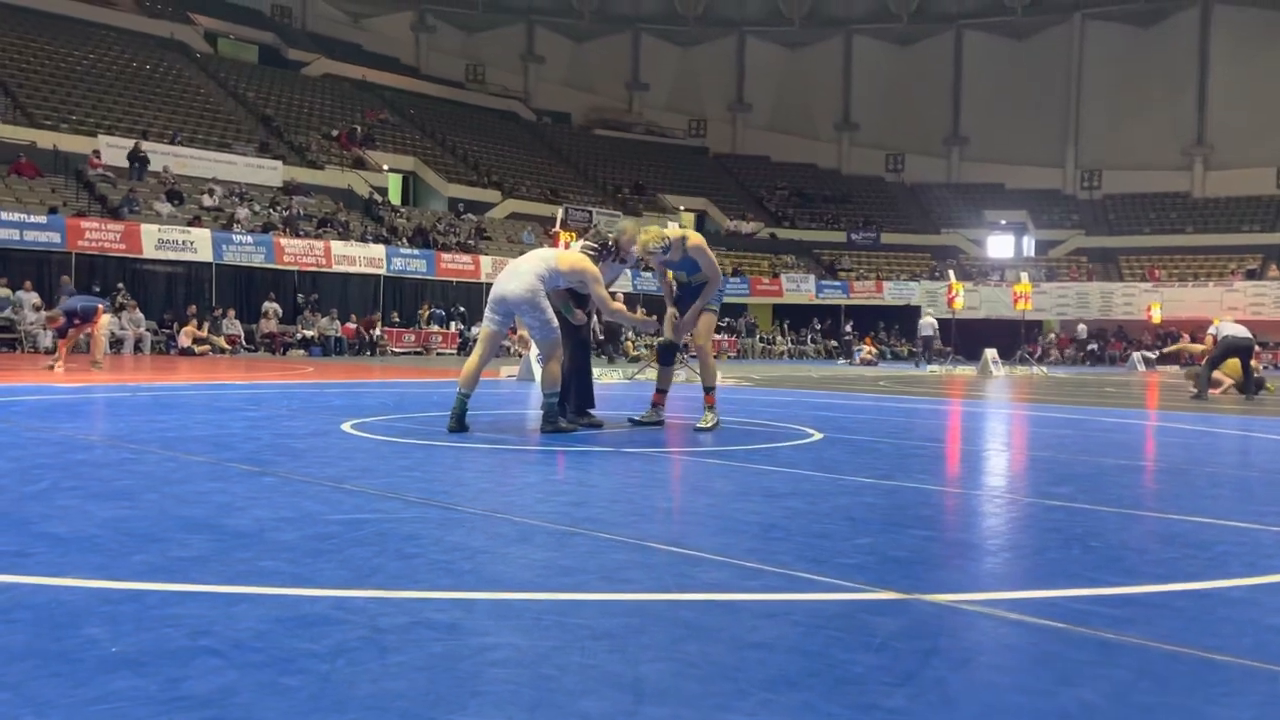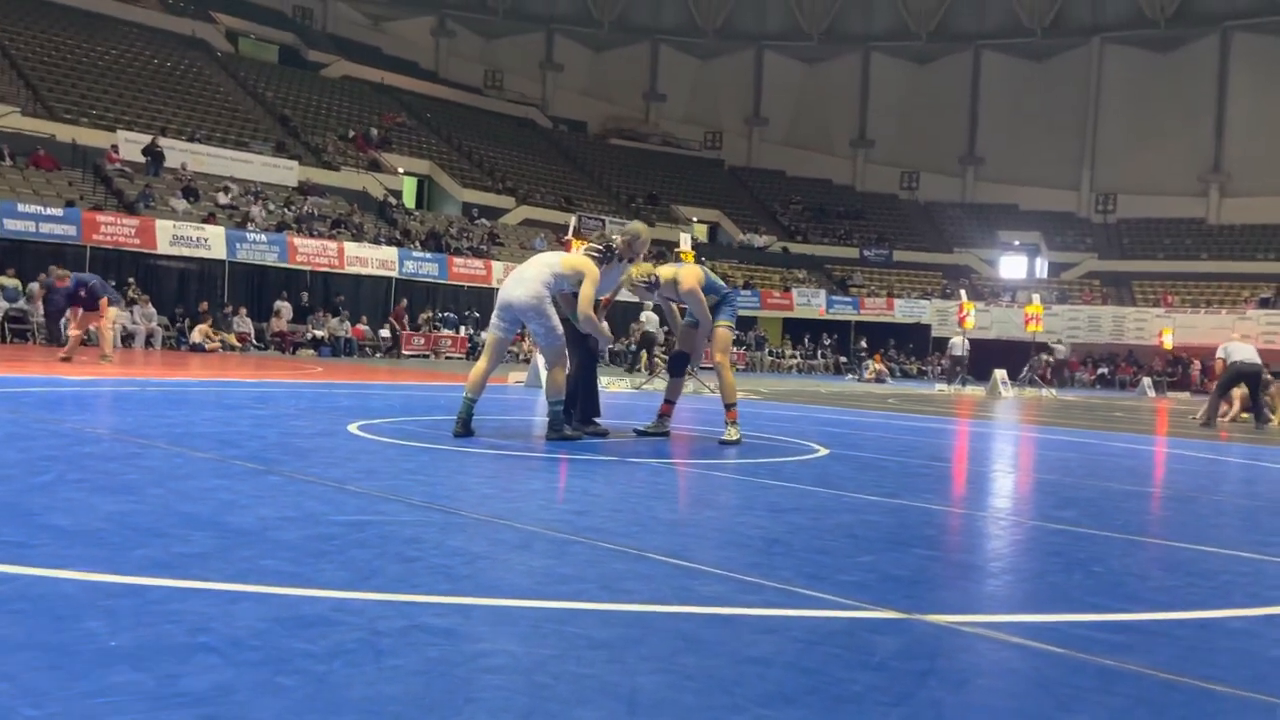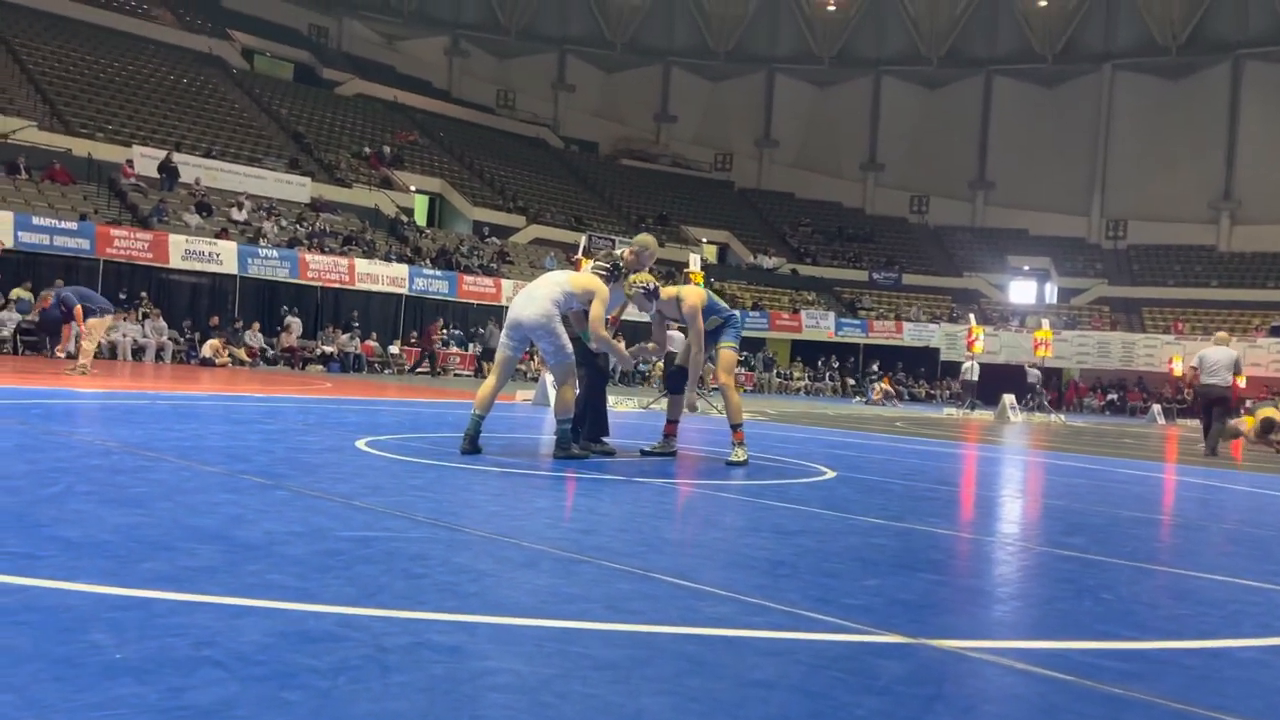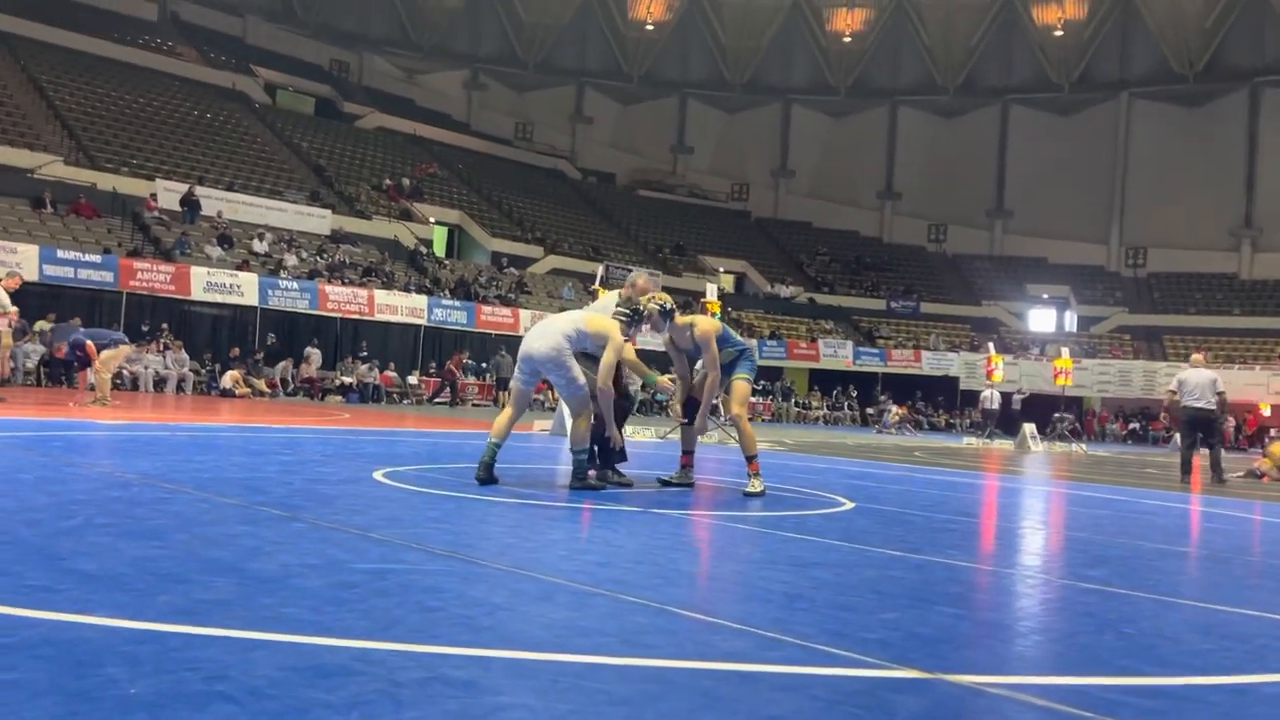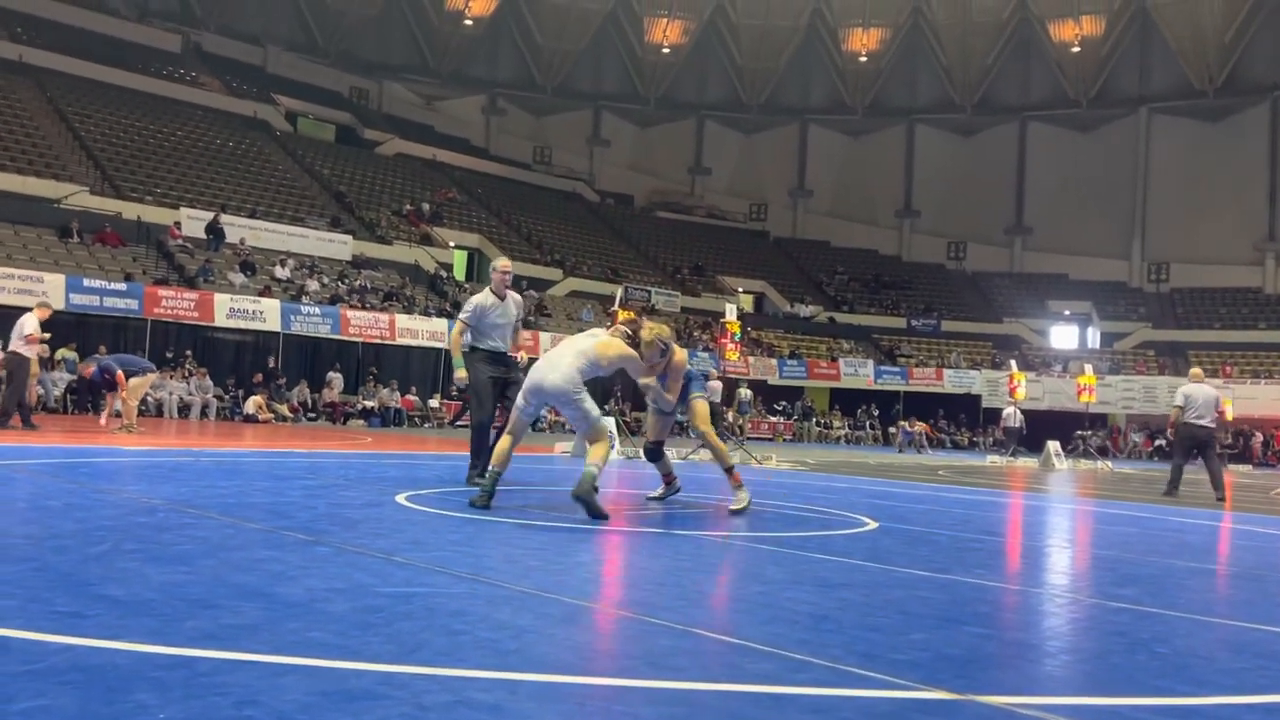
dt=1s
person 1, frame 1
left shoulder: (629, 257)
right shoulder: (586, 250)
left wrist: (590, 304)
right wrist: (570, 312)
left hip: (583, 296)
right hip: (561, 293)
left knee: (580, 348)
right knee: (577, 348)
left ankle: (559, 404)
right ankle: (577, 409)
person 1, frame 2
left shoulder: (634, 257)
right shoulder: (596, 252)
left wrist: (603, 308)
right wrist: (579, 321)
left hip: (590, 302)
left knee: (588, 356)
right knee: (584, 356)
left ankle: (566, 411)
right ankle: (583, 417)
person 1, frame 3
left shoulder: (639, 271)
right shoulder: (603, 265)
left wrist: (613, 324)
right hip: (576, 318)
left knee: (600, 374)
right knee: (593, 373)
left ankle: (575, 429)
right ankle: (590, 436)
person 1, frame 4
left shoulder: (629, 305)
right shoulder: (611, 307)
left hip: (600, 357)
right hip: (583, 357)
left knee: (625, 401)
right knee: (607, 404)
left ankle: (592, 450)
right ankle: (606, 466)
person 1, frame 5
left shoulder: (517, 301)
right shoulder: (478, 301)
right elbow: (456, 334)
left wrist: (520, 351)
right wrist: (459, 367)
left hip: (508, 362)
right hip: (482, 360)
right knee: (483, 419)
left ankle: (491, 463)
right ankle: (476, 470)
person 2, frame 1
left shoulder: (561, 256)
right shoulder: (588, 267)
right elbow: (611, 310)
right wrist: (639, 321)
left hip: (501, 284)
right hip: (525, 290)
left knee: (482, 353)
right knee: (553, 355)
left ankle: (457, 416)
right ankle: (550, 419)
person 2, frame 2
left shoulder: (562, 258)
right shoulder: (592, 269)
right elbow: (584, 314)
right wrist: (604, 336)
left hip: (508, 291)
right hip: (531, 297)
left knee: (488, 359)
right knee: (558, 362)
left ankle: (462, 421)
right ankle: (556, 427)
person 2, frame 3
left shoulder: (571, 276)
right shoulder: (600, 289)
right elbow: (598, 334)
right wrist: (622, 355)
left hip: (517, 308)
right hip: (541, 314)
left knee: (497, 377)
right knee: (567, 380)
left ankle: (470, 437)
right ankle: (563, 444)
person 2, frame 4
left shoulder: (597, 320)
right shoulder: (615, 337)
right elbow: (603, 385)
right wrist: (611, 425)
left hip: (529, 342)
right hip: (552, 349)
left knee: (514, 408)
right knee: (582, 412)
left ankle: (485, 466)
right ankle: (580, 475)
person 2, frame 5
left shoulder: (598, 333)
right shoulder: (628, 353)
right elbow: (647, 383)
left hip: (538, 374)
right hip: (565, 383)
left knee: (511, 434)
right knee: (601, 439)
left ankle: (486, 493)
right ankle: (585, 488)
person 3, frame 1
left shoulder: (693, 244)
right shoulder: (658, 249)
left elbow: (716, 278)
left wrist: (693, 312)
right wrist: (670, 306)
left hip: (707, 289)
right hip: (683, 290)
left knee: (701, 345)
right knee: (666, 348)
left ankle: (711, 411)
right ankle: (657, 410)
person 3, frame 2
left shoulder: (685, 285)
right shoulder: (656, 280)
left elbow: (706, 320)
right elbow: (669, 308)
left wrist: (698, 349)
right wrist: (681, 339)
left hip: (722, 303)
right hip: (700, 306)
left knee: (719, 361)
right knee: (676, 360)
left ankle: (733, 425)
right ankle: (663, 421)
person 3, frame 3
left shoulder: (688, 302)
right shoulder: (657, 307)
left elbow: (698, 350)
right elbow: (660, 347)
left wrist: (692, 391)
right wrist: (639, 350)
left hip: (727, 325)
right hip: (704, 328)
left knee: (724, 382)
right knee: (673, 377)
left ankle: (739, 446)
right ankle: (669, 441)
person 3, frame 4
left shoulder: (701, 328)
right shoulder: (670, 340)
left elbow: (713, 375)
right elbow: (684, 378)
left wrist: (703, 415)
right wrist: (677, 403)
left hip: (741, 358)
right hip: (719, 363)
left knee: (736, 414)
right knee: (687, 410)
left ankle: (755, 477)
right ankle: (686, 472)
person 3, frame 5
left shoulder: (677, 357)
left elbow: (670, 404)
left hip: (689, 382)
right hip: (661, 391)
left knee: (704, 431)
right knee: (651, 448)
left ankle: (739, 487)
right ankle: (670, 483)
